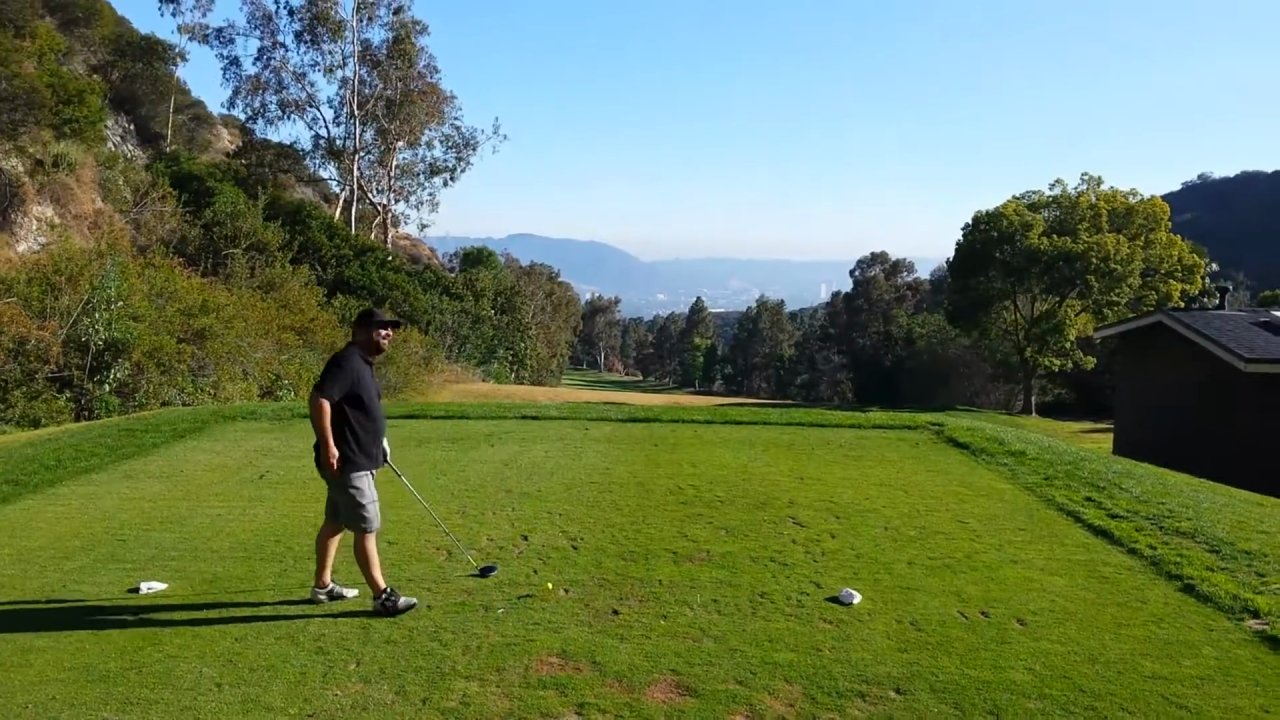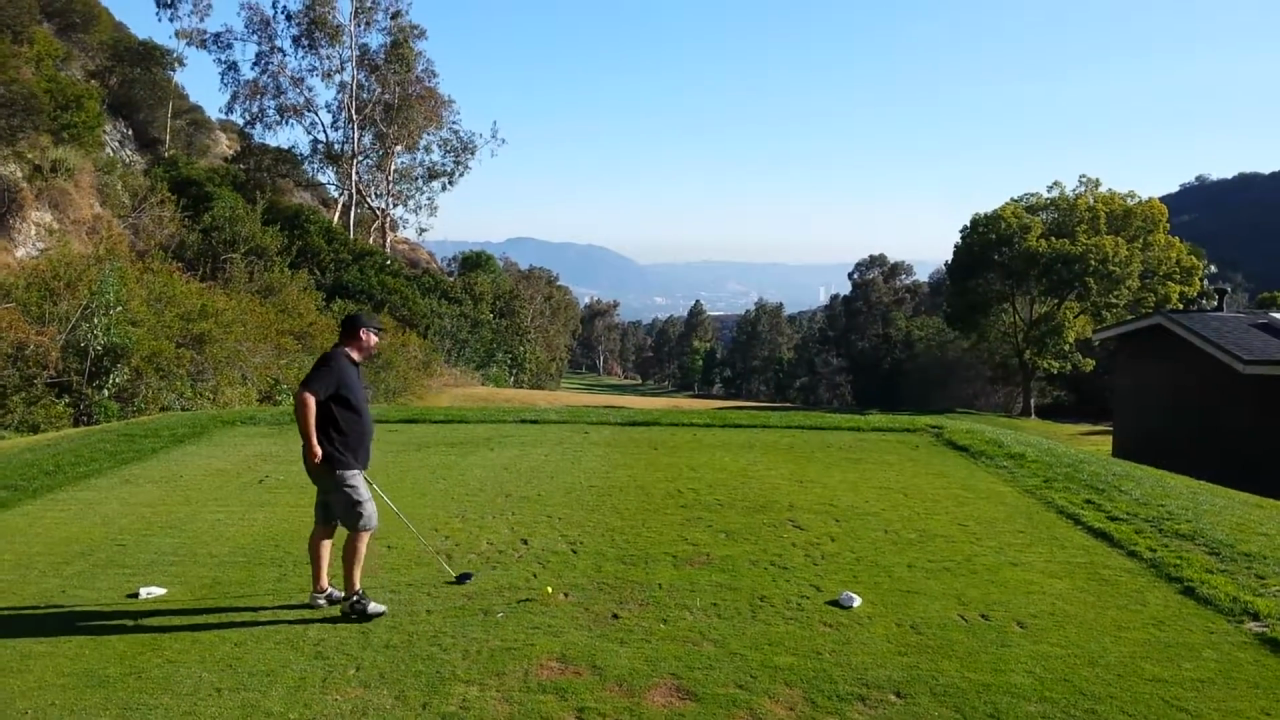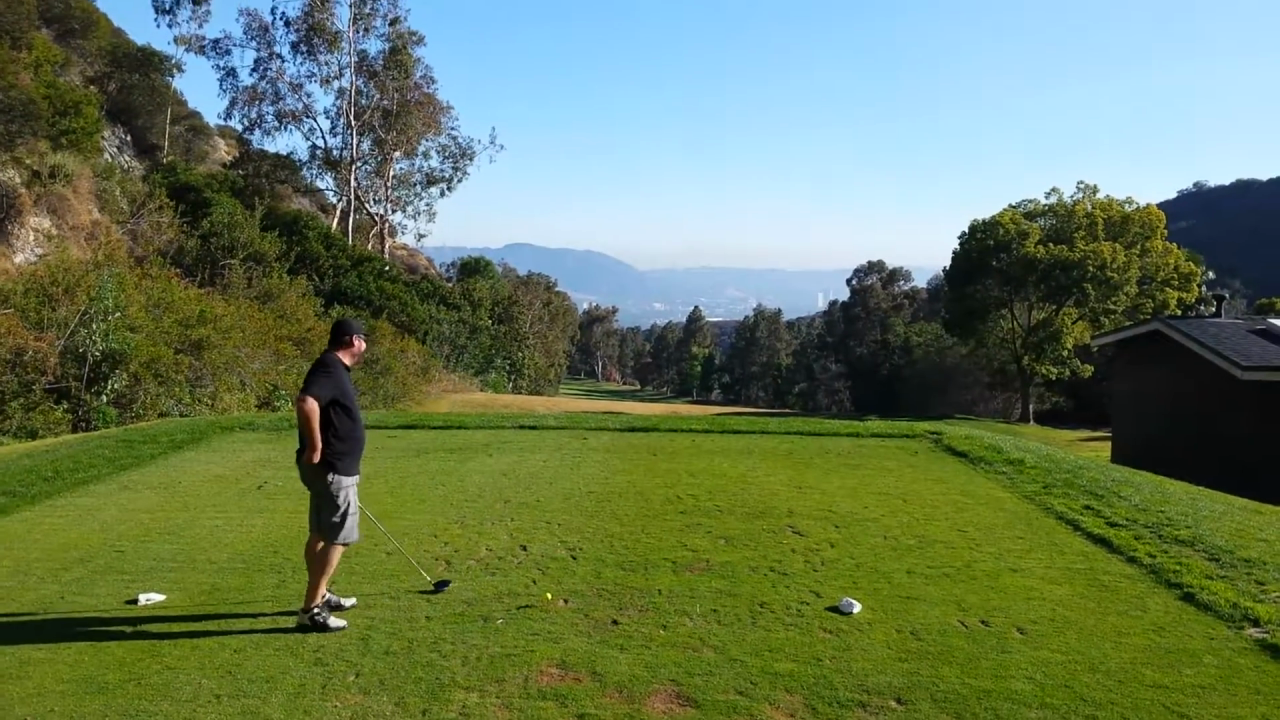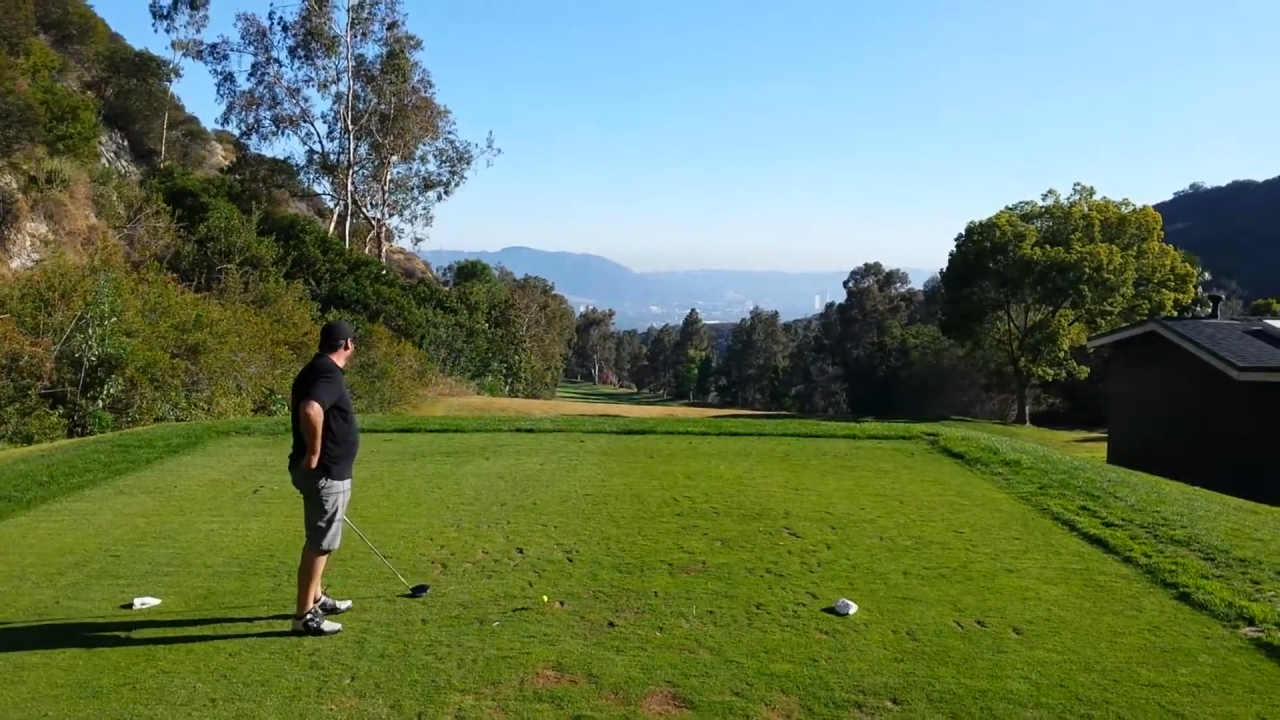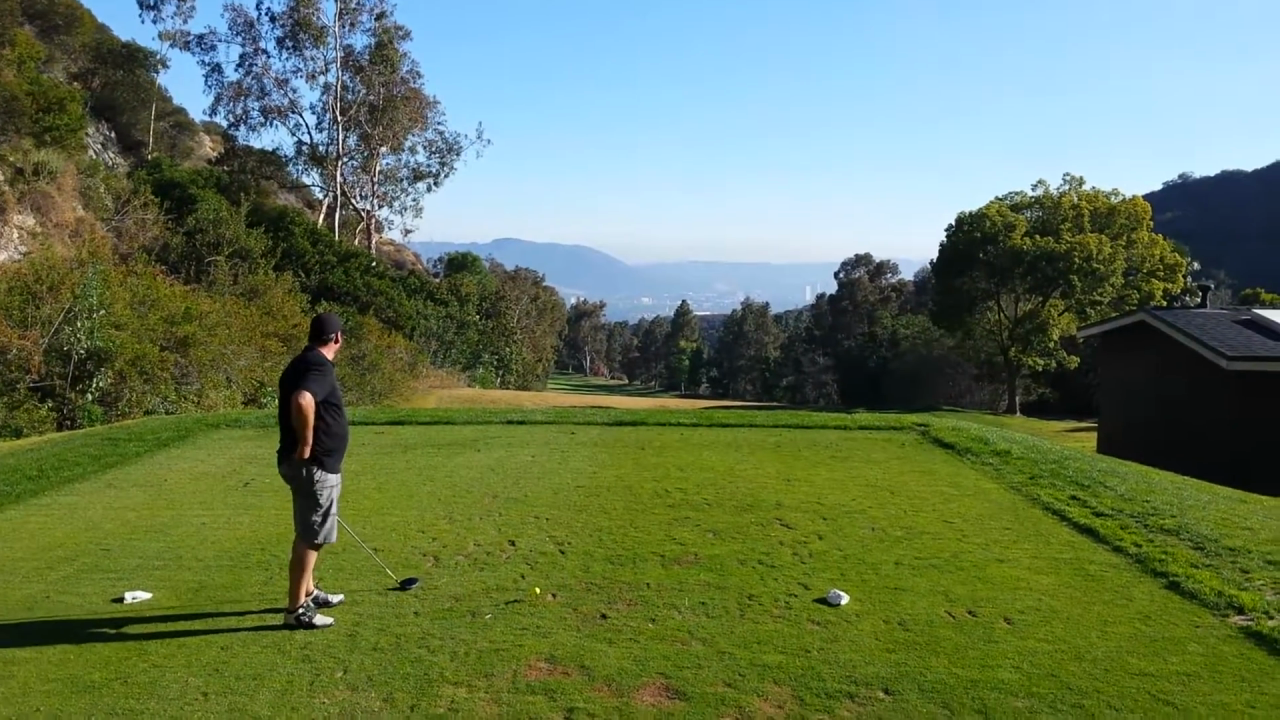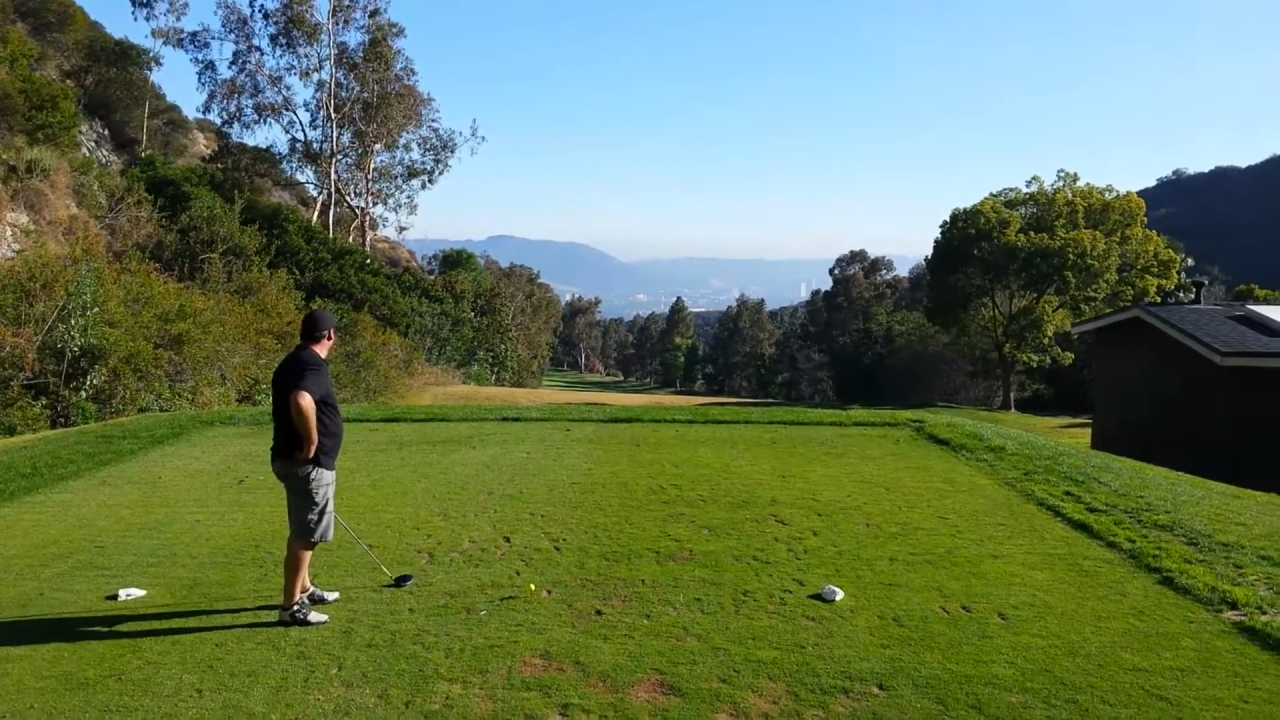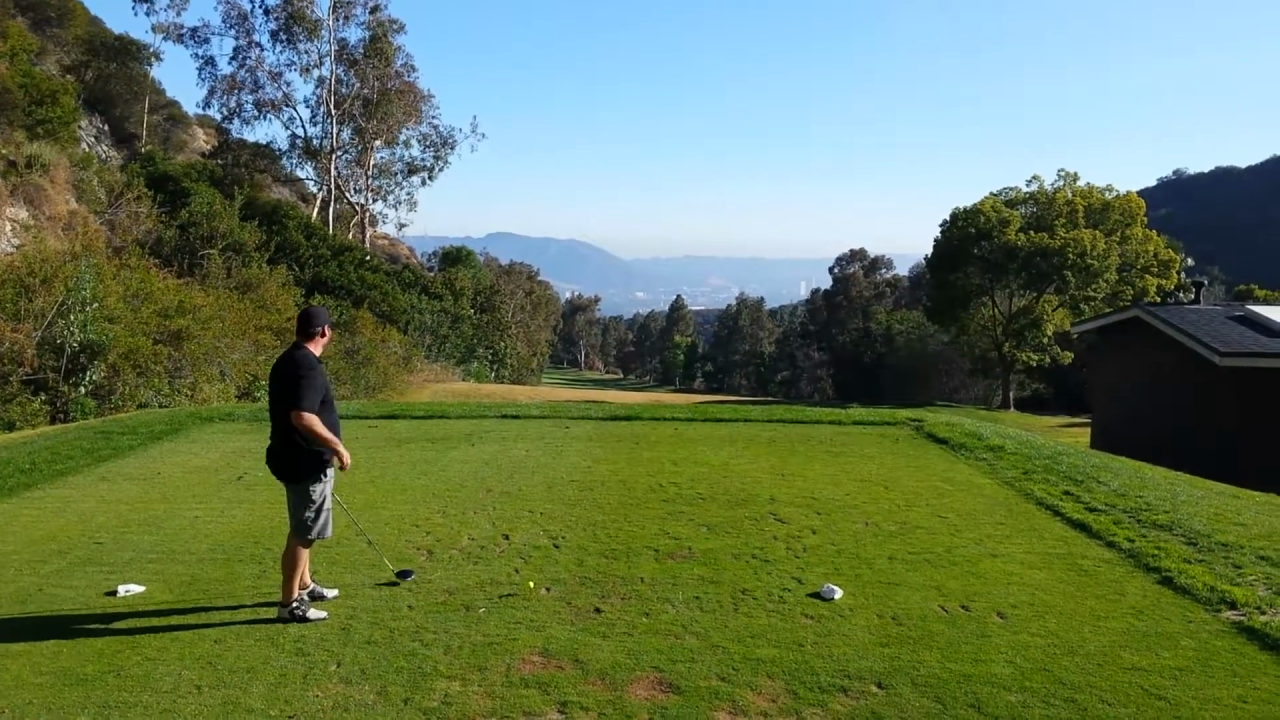
dt=0.2s
person 1, frame 1
left shoulder: (364, 363)
right shoulder: (347, 362)
right elbow: (319, 401)
left wrist: (379, 444)
right wrist: (328, 446)
left hip: (356, 460)
right hip: (348, 462)
left knee: (335, 522)
right knee: (366, 527)
left ankle: (323, 586)
right ankle: (383, 595)
person 1, frame 2
left shoulder: (346, 365)
right shoulder: (335, 363)
right elbow: (304, 397)
right wrist: (311, 444)
left hip: (340, 461)
right hip: (337, 463)
left knee: (325, 525)
right knee: (363, 523)
left ankle: (321, 590)
right ankle: (353, 596)
person 1, frame 3
left shoulder: (332, 368)
right shoulder: (331, 369)
right elbow: (306, 404)
right wrist: (314, 448)
left hip: (331, 468)
right hip: (332, 469)
left knee: (321, 534)
right knee: (336, 538)
left ankle: (320, 596)
right ankle: (311, 610)
person 1, frame 4
left shoulder: (314, 370)
right shoulder: (329, 373)
right elbow: (310, 410)
right wrist: (314, 453)
left hip: (322, 472)
right hip: (325, 473)
left knee: (317, 540)
right knee: (320, 544)
left ankle: (316, 599)
right ankle: (304, 615)
person 1, frame 5
left shoulder: (300, 364)
right shoulder: (319, 367)
left elbow: (297, 403)
right elbow: (302, 401)
right wrist: (306, 445)
left hip: (303, 463)
right hip: (315, 467)
left knee: (308, 534)
right knee: (312, 537)
left ankle: (309, 593)
right ankle: (296, 610)
person 1, frame 6
left shoulder: (291, 362)
right shoulder: (313, 366)
right elbow: (302, 402)
right wrist: (311, 444)
left hip: (293, 460)
right hip: (308, 465)
left knee: (302, 531)
right knee: (306, 536)
left ankle: (305, 590)
right ankle: (291, 606)
person 1, frame 7
left shoulder: (290, 360)
right shoulder: (306, 366)
right elbow: (302, 418)
right wrist: (337, 447)
left hip: (295, 458)
right hip: (306, 463)
left knee: (304, 529)
right knee: (303, 532)
left ankle: (303, 586)
right ankle: (289, 604)
